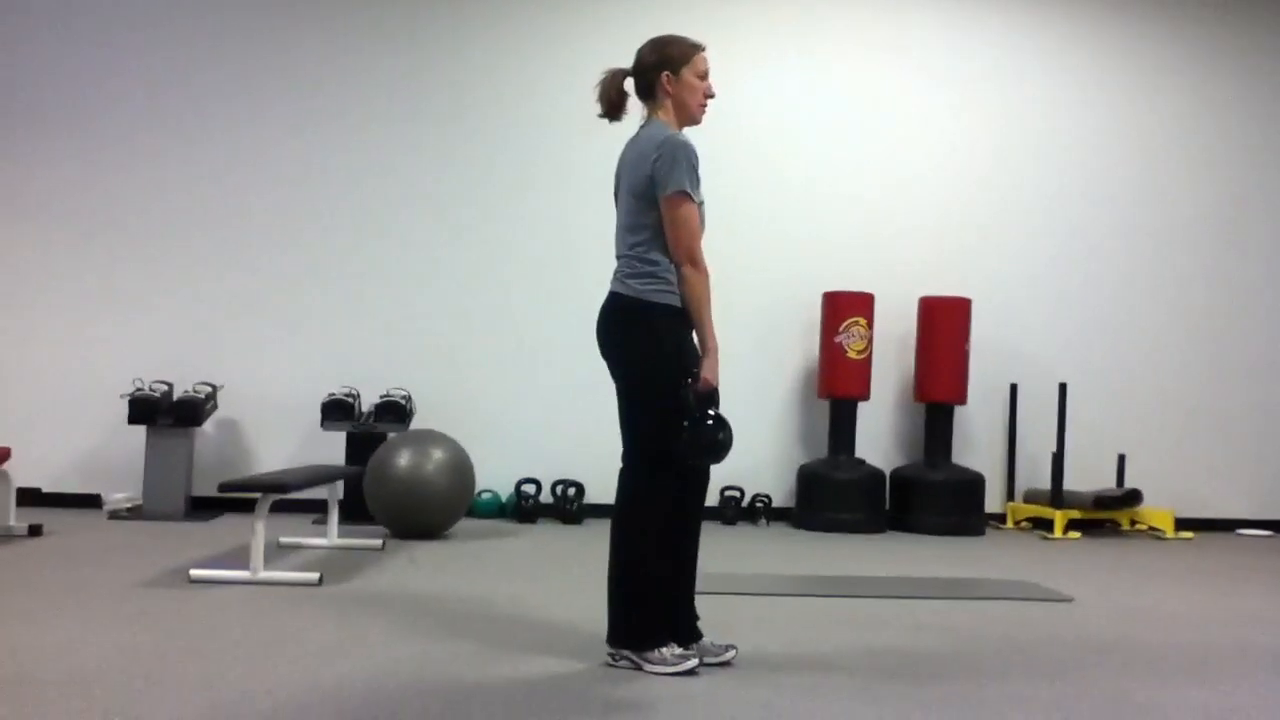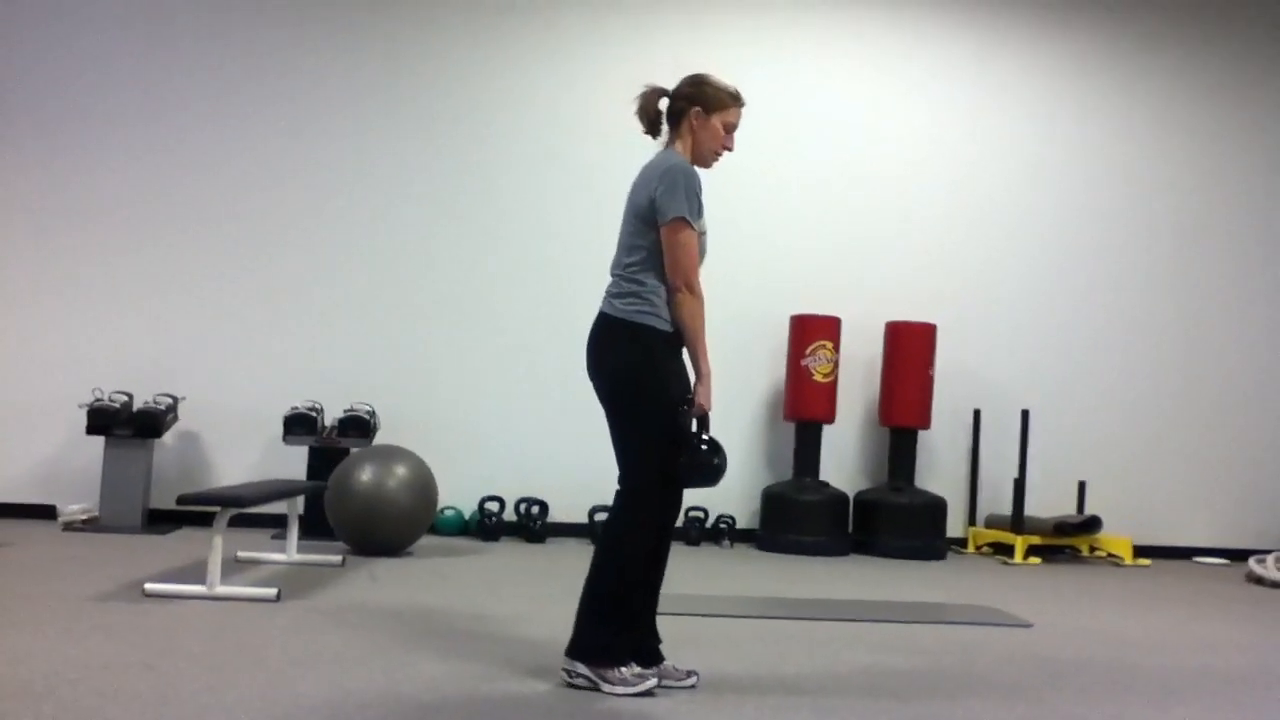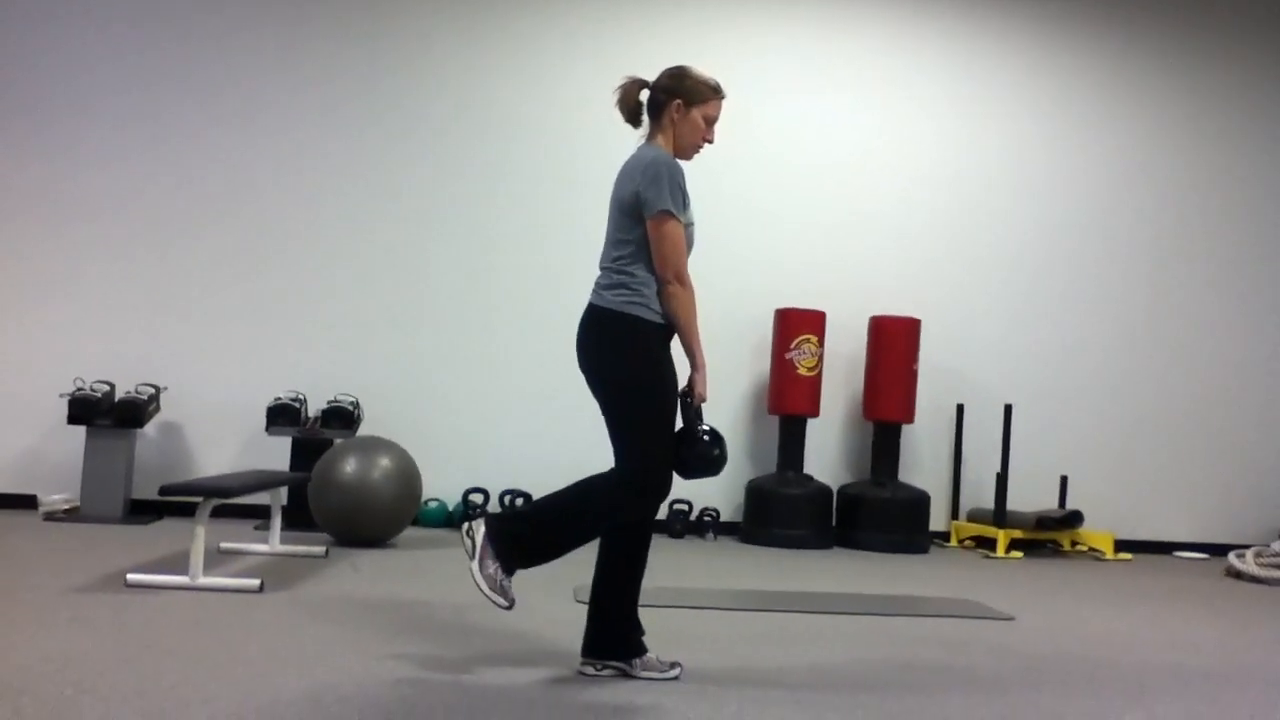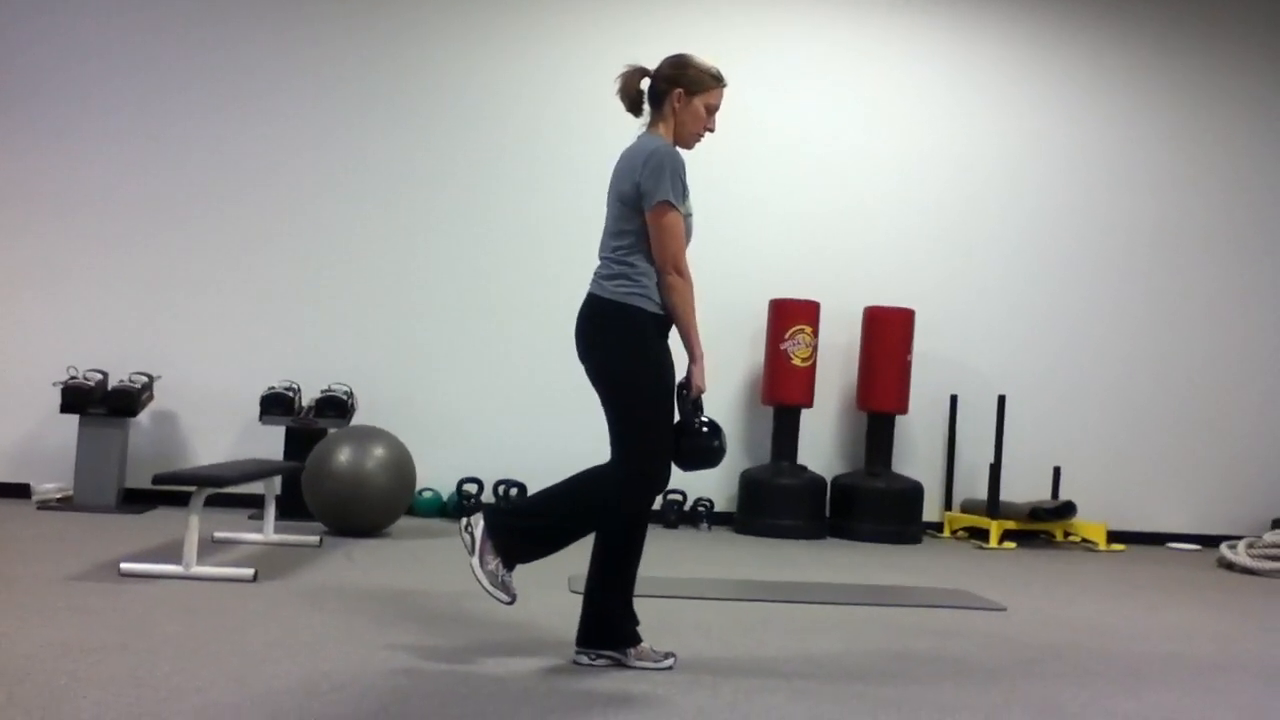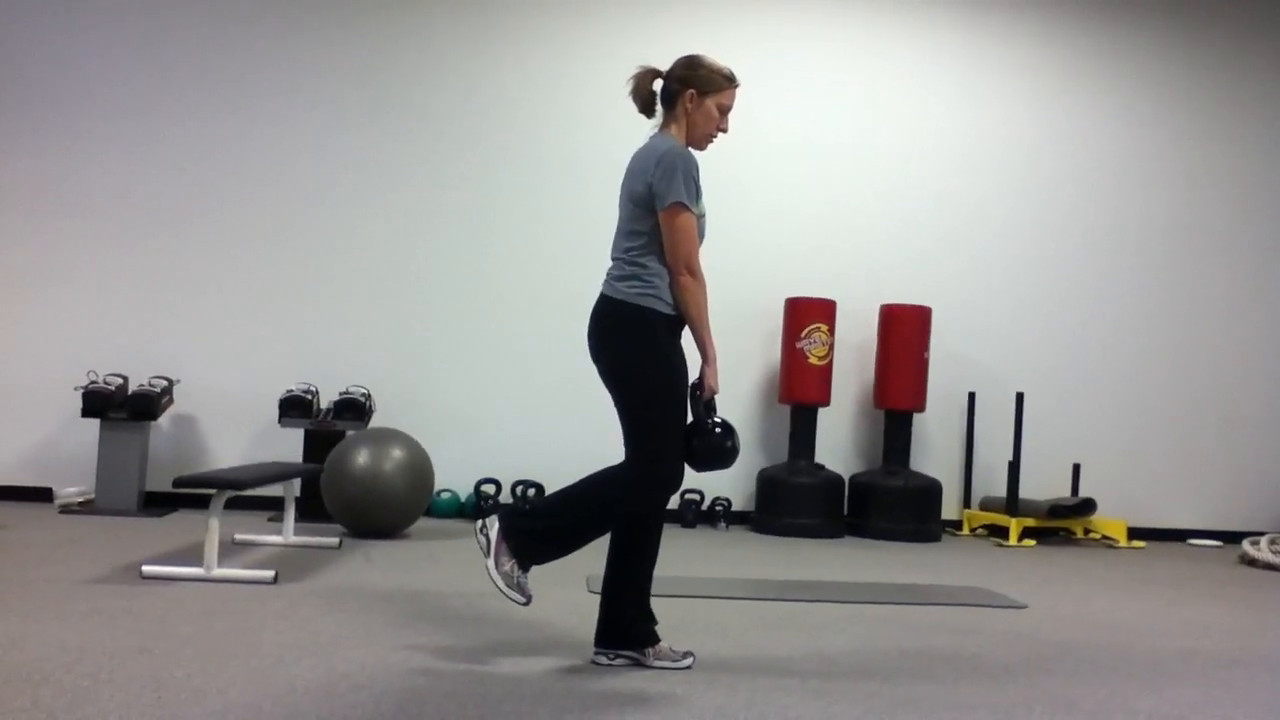
dt=1s
person 1, frame 1
left shoulder: (640, 146)
right shoulder: (672, 149)
right elbow: (688, 261)
left wrist: (691, 345)
right wrist: (709, 349)
left hip: (634, 320)
right hip: (651, 328)
left knee: (680, 474)
right knee: (653, 477)
left ankle: (674, 628)
right ankle: (636, 636)
person 1, frame 2
left shoulder: (659, 171)
right shoulder: (679, 176)
right elbow: (684, 288)
left wrist: (684, 372)
right wrist: (702, 375)
left hip: (629, 345)
right hip: (638, 350)
left knee: (655, 494)
right knee: (647, 495)
left ankle: (634, 650)
right ankle: (594, 651)
person 1, frame 3
left shoulder: (644, 165)
right shoulder: (661, 169)
right elbow: (673, 280)
left wrist: (682, 360)
right wrist: (697, 365)
left hip: (619, 335)
right hip: (629, 340)
left knee: (641, 481)
right knee: (643, 479)
left ankle: (613, 647)
right ankle: (502, 538)
person 1, frame 4
left shoulder: (642, 155)
right shoulder: (662, 159)
right elbow: (672, 272)
left wrist: (682, 353)
right wrist: (696, 357)
left hip: (617, 325)
right hip: (628, 330)
left knee: (637, 473)
right knee: (641, 472)
left ankle: (607, 637)
right ankle: (500, 531)
person 1, frame 5
left shoulder: (653, 155)
right shoulder: (675, 160)
right elbow: (685, 272)
left wrist: (695, 354)
right wrist: (708, 357)
left hip: (629, 325)
right hip: (640, 331)
left knee: (651, 472)
right knee: (655, 472)
left ankle: (627, 637)
right ankle: (515, 534)
